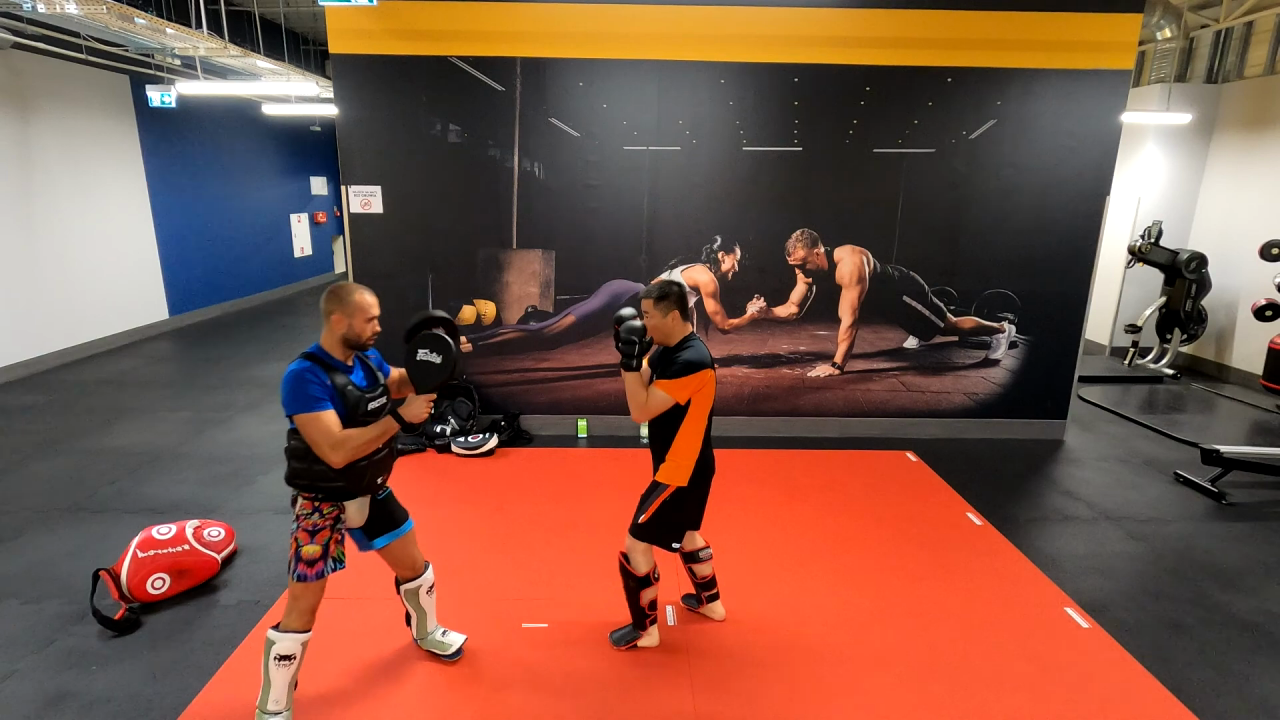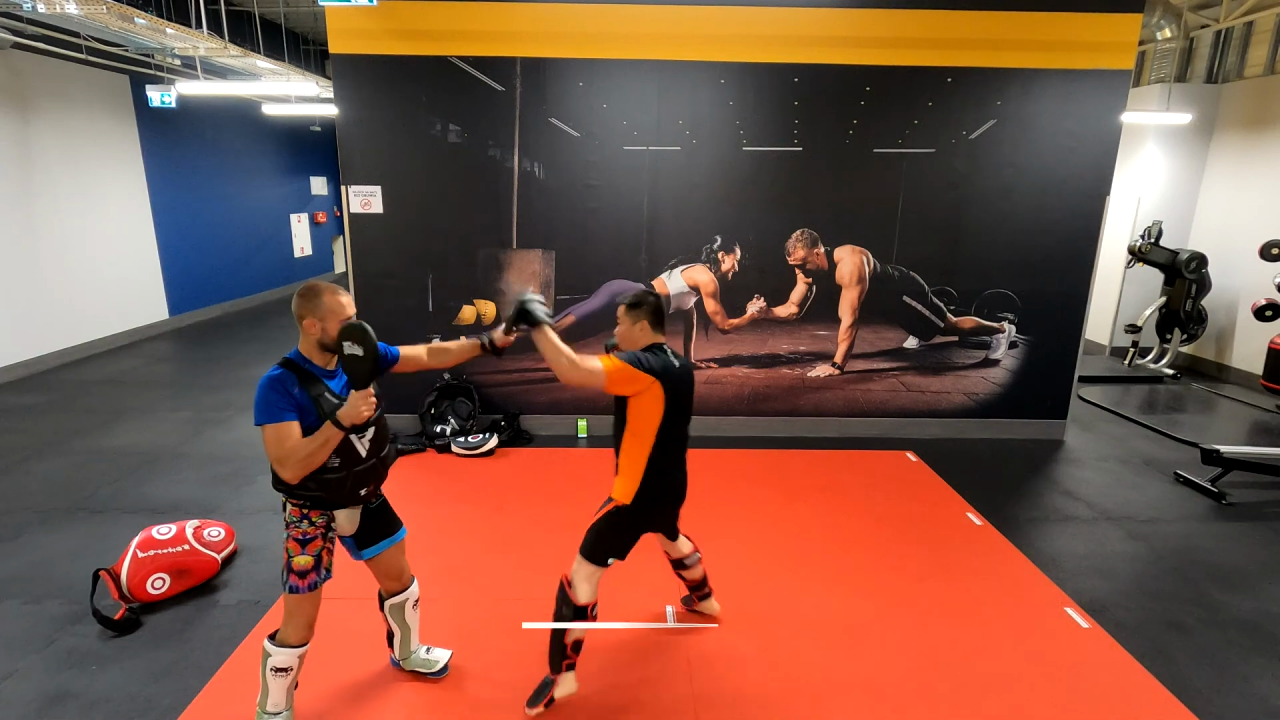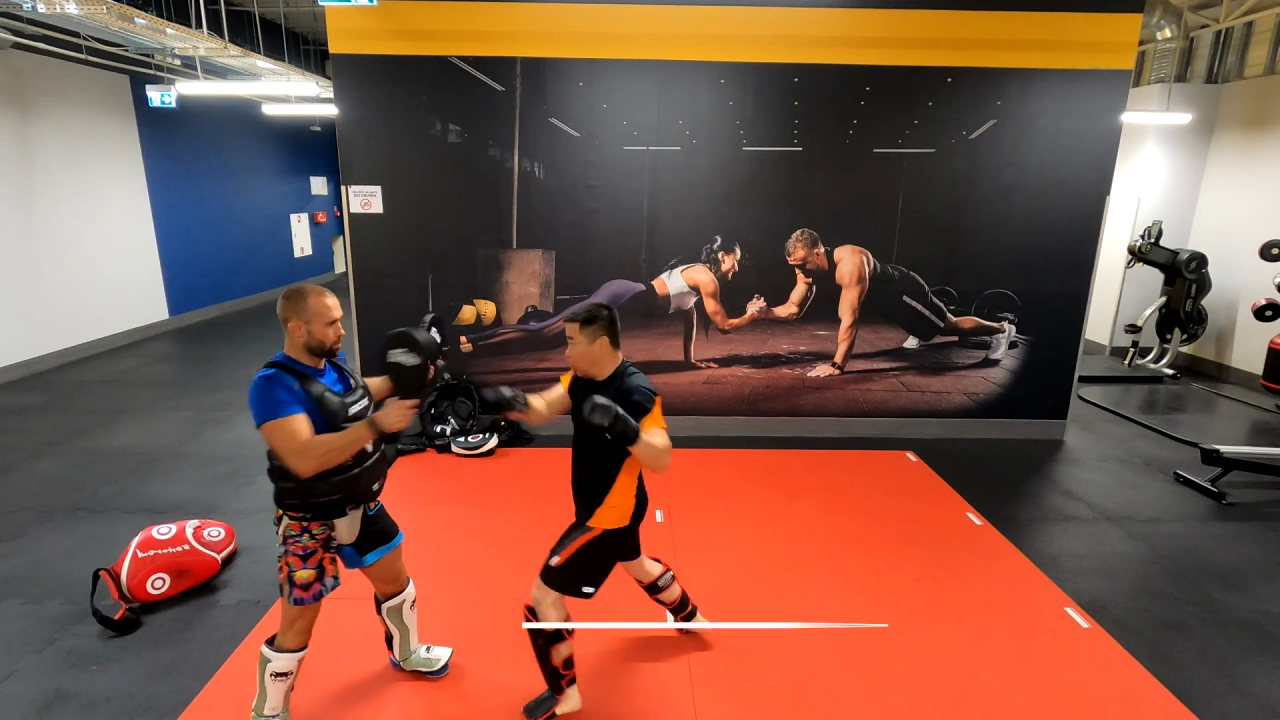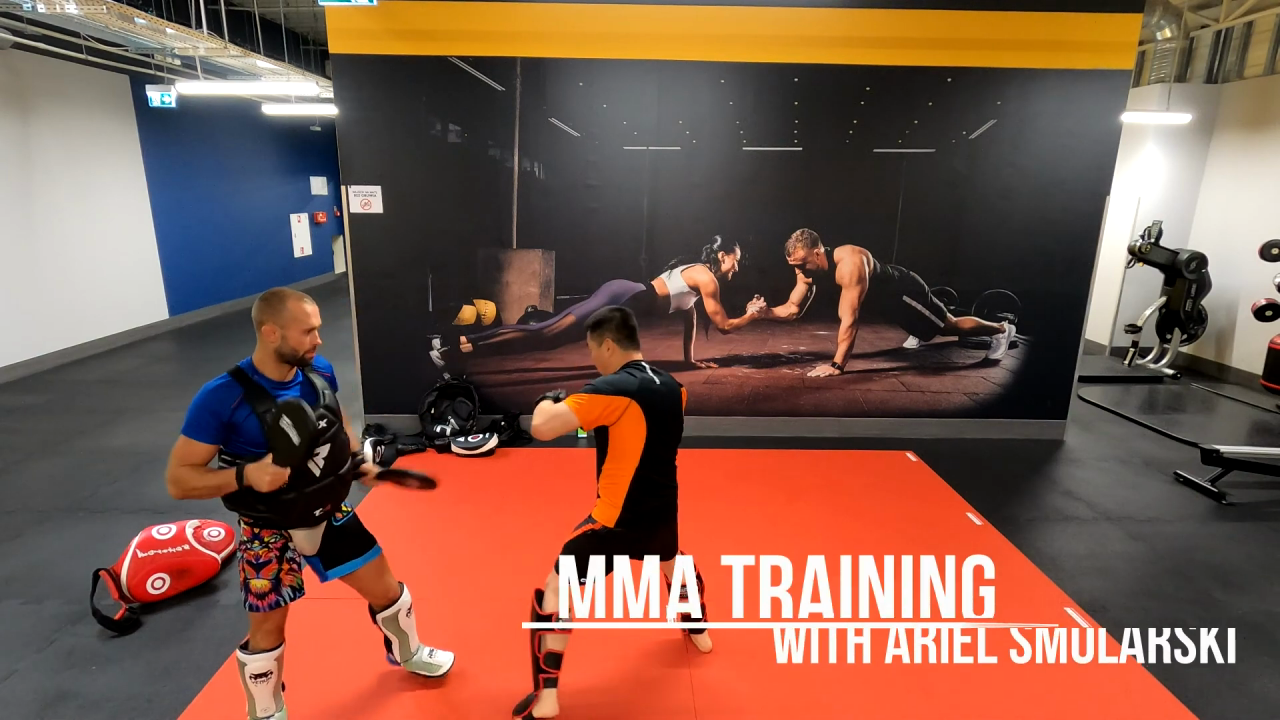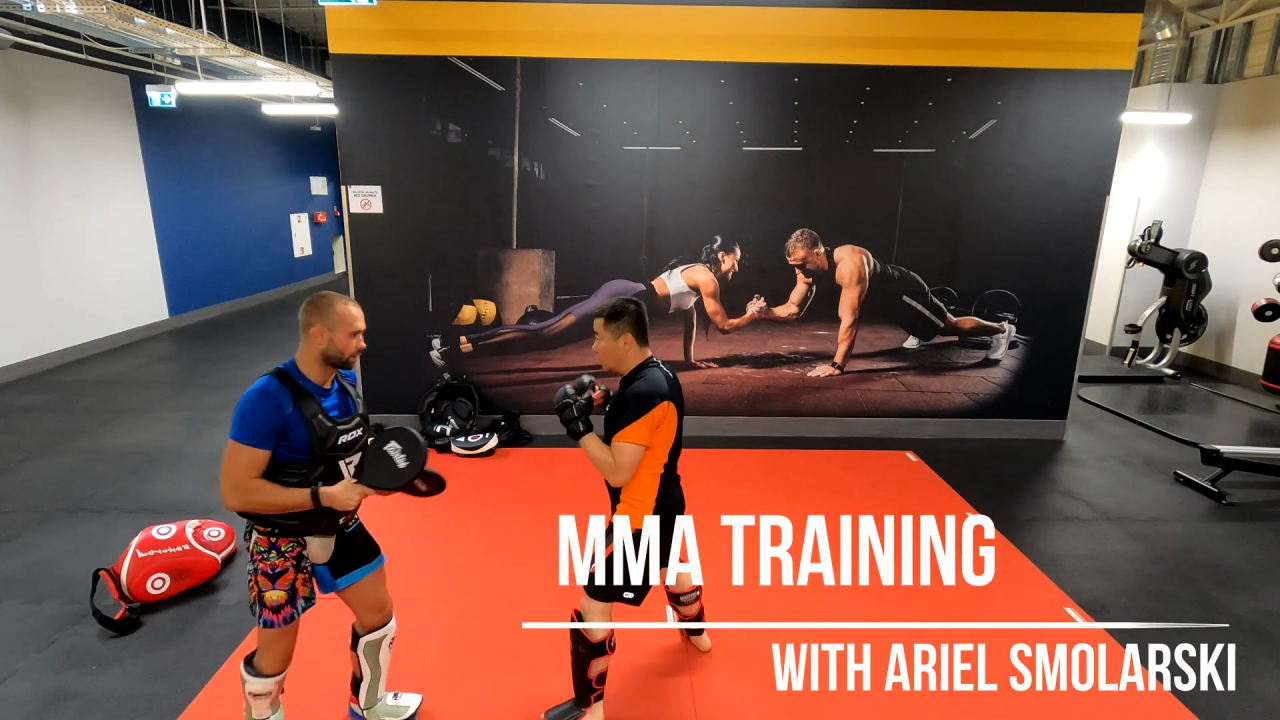
dt=0.4s
person 1, frame 1
left shoulder: (365, 357)
right shoulder: (304, 377)
left elbow: (400, 385)
right elbow: (336, 451)
right wrist: (401, 417)
left hip: (370, 492)
right hip: (321, 506)
left knee: (413, 565)
right knee: (301, 610)
left ankle: (426, 631)
person 1, frame 2
right shoulder: (278, 386)
left elbow: (425, 357)
right elbow: (290, 468)
left wrist: (487, 343)
right wrist: (342, 419)
left hip: (365, 500)
right hip: (313, 514)
left knee: (398, 579)
right knee: (298, 623)
left ankle: (406, 652)
person 1, frame 3
left shoulder: (331, 362)
right shoulder: (273, 386)
left elbow: (358, 400)
right elbow: (305, 459)
left wrist: (397, 383)
right wrist: (377, 424)
left hip: (359, 508)
right hip: (309, 524)
left knee: (395, 582)
right knee: (296, 630)
left ankle: (406, 652)
person 1, frame 4
left shoulder: (319, 371)
right shoulder: (221, 398)
right elbow: (178, 480)
left wrist: (360, 461)
right wrist: (246, 475)
left hip: (331, 515)
right hip: (270, 533)
left knee: (386, 590)
right knee: (267, 634)
left ankle: (408, 653)
person 1, frame 5
left shoulder: (345, 380)
right shoulder: (268, 400)
right elbow: (236, 493)
right wrist: (321, 497)
left hip: (340, 527)
right hip: (282, 541)
left knee: (378, 614)
right knee: (275, 656)
person 2, frame 1
left shoulder: (691, 360)
right shoulder: (668, 349)
left elbow: (640, 410)
right elbow: (640, 382)
left wrist: (630, 356)
right wrist: (629, 350)
left hip: (681, 473)
right hip: (686, 467)
left knee: (636, 547)
right knee: (684, 533)
left ankle: (645, 628)
right ankle: (710, 601)
person 2, frame 2
left shoulder: (640, 365)
right shoulder: (677, 365)
left elbow: (571, 372)
left wrist: (539, 322)
left hip: (637, 493)
right hip: (670, 486)
left knee: (582, 573)
right knee: (669, 536)
left ankle: (561, 675)
right ankle: (704, 599)
person 2, frame 3
left shoulder: (636, 393)
right shoulder: (583, 377)
left elbow: (660, 460)
right elbow: (542, 411)
left wrist: (625, 429)
right wrist: (515, 402)
left hip: (610, 514)
right hip: (602, 510)
left knee: (544, 597)
right knee: (635, 562)
right ankle: (689, 615)
person 2, frame 4
left shoulder: (614, 389)
right shoulder: (673, 387)
left elbow: (542, 427)
left wrist: (554, 398)
left hip: (619, 518)
right hip: (663, 510)
left knee: (554, 589)
right knee: (671, 562)
right ankle: (698, 629)
person 2, frame 5
left shoulder: (644, 391)
right shoulder: (657, 375)
left elbow: (618, 472)
left wrist: (579, 425)
right wrist: (606, 406)
left hip: (641, 517)
right hip: (665, 506)
left knee: (592, 606)
right knee: (670, 568)
right ankle: (696, 632)
person 3, frame 1
left shoulder: (695, 271)
right shoulder: (708, 278)
right elbow: (724, 324)
right wrist: (752, 314)
left hip: (622, 295)
right hip: (622, 301)
left knee: (547, 333)
right knee: (546, 336)
left ankle: (466, 341)
right ankle: (466, 346)
person 3, frame 2
left shoulder: (696, 270)
right shoulder: (707, 278)
left elbow: (689, 318)
right elbow: (723, 324)
left wrist: (688, 358)
right wrist: (752, 314)
left hip: (624, 295)
right hip: (622, 299)
left knee: (550, 330)
person 3, frame 3
left shoulder: (695, 272)
right shoulder: (708, 279)
left elbow: (690, 318)
right elbow: (724, 325)
left wrist: (691, 359)
right wrist: (751, 314)
left hip: (620, 293)
right hip: (621, 299)
left knee: (547, 332)
right knee: (546, 334)
left ankle: (468, 341)
right ankle: (469, 345)
person 3, frame 4
left shoulder: (695, 272)
right shoulder: (707, 278)
left elbow: (690, 316)
right elbow: (724, 325)
left wrist: (690, 358)
right wrist: (751, 315)
left hip: (621, 296)
right hip: (622, 300)
left knee: (544, 333)
right knee: (546, 336)
left ankle: (462, 342)
right ankle: (458, 348)
person 3, frame 5
left shoulder: (695, 272)
right shoulder: (707, 278)
left elbow: (689, 317)
right elbow: (724, 325)
left wrist: (690, 358)
right wrist: (752, 314)
left hip: (620, 296)
right hip: (622, 300)
left knee: (546, 334)
right knee: (547, 336)
left ankle: (460, 342)
right ankle: (457, 347)
person 4, frame 1
left shoulder: (850, 263)
right shoulder: (808, 268)
left elbow: (849, 318)
right elbow: (793, 309)
left wrist: (837, 365)
right wrist: (765, 312)
left hip: (904, 290)
right hip: (886, 293)
left knee: (948, 326)
left ankle: (1000, 330)
right ankle: (919, 333)
person 4, frame 2
left shoulder: (850, 264)
right shoulder: (809, 267)
left elbow: (850, 319)
right elbow: (793, 309)
left wrist: (837, 365)
right wrist: (765, 313)
left hip: (904, 290)
right hip: (885, 293)
left knee: (948, 327)
left ankle: (1000, 330)
right ankle: (918, 335)
person 4, frame 3
left shoulder: (849, 264)
right shoulder: (808, 269)
left elbow: (849, 318)
right elbow: (793, 308)
left wrist: (837, 365)
right wrist: (765, 312)
left hip: (904, 290)
right hip: (886, 293)
left knee: (949, 326)
left ankle: (1000, 330)
right ankle: (919, 333)
person 4, frame 4
left shoulder: (849, 264)
right shoulder: (808, 267)
left elbow: (849, 319)
right elbow: (793, 309)
left wrist: (837, 365)
right wrist: (764, 313)
left hip: (904, 290)
right hip: (886, 293)
left knee: (948, 327)
left ankle: (1000, 330)
right ankle: (918, 335)
person 4, frame 5
left shoulder: (850, 264)
right shoulder: (808, 268)
left elbow: (849, 319)
right elbow: (793, 309)
left wrist: (837, 365)
right wrist: (764, 312)
left hip: (904, 290)
right hip: (886, 293)
left knee: (949, 326)
left ankle: (1000, 330)
right ankle: (919, 333)
